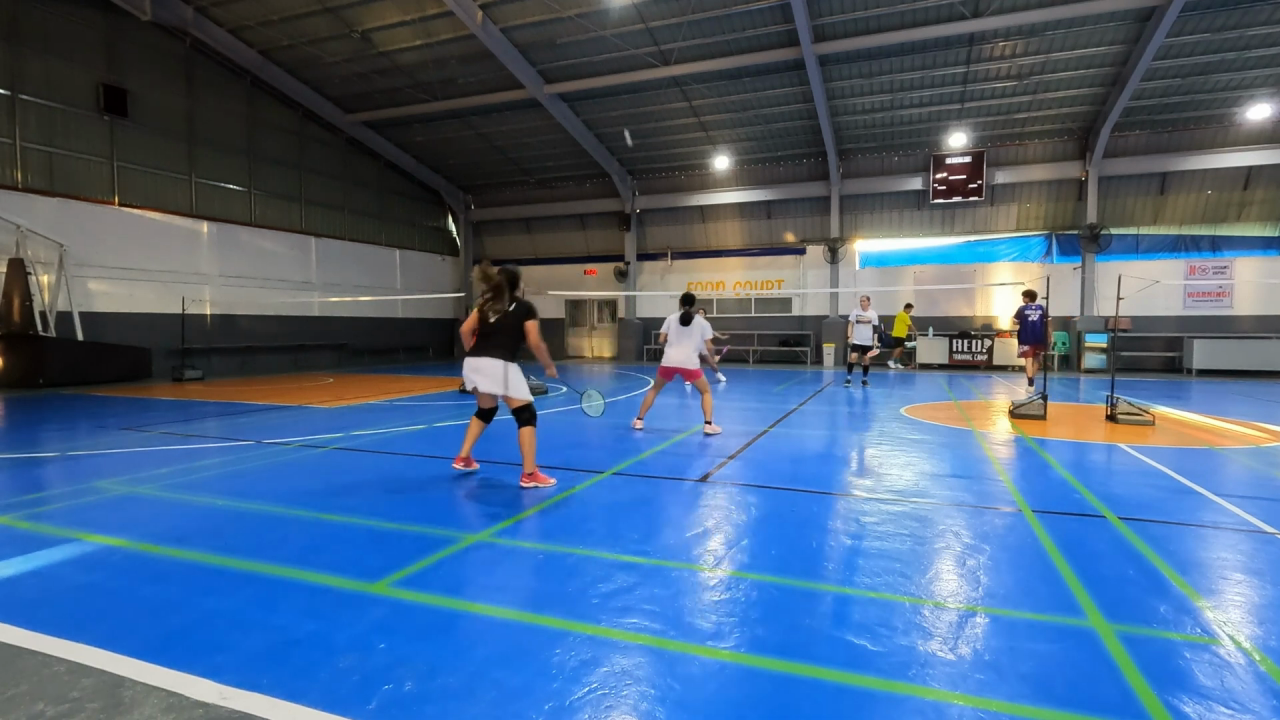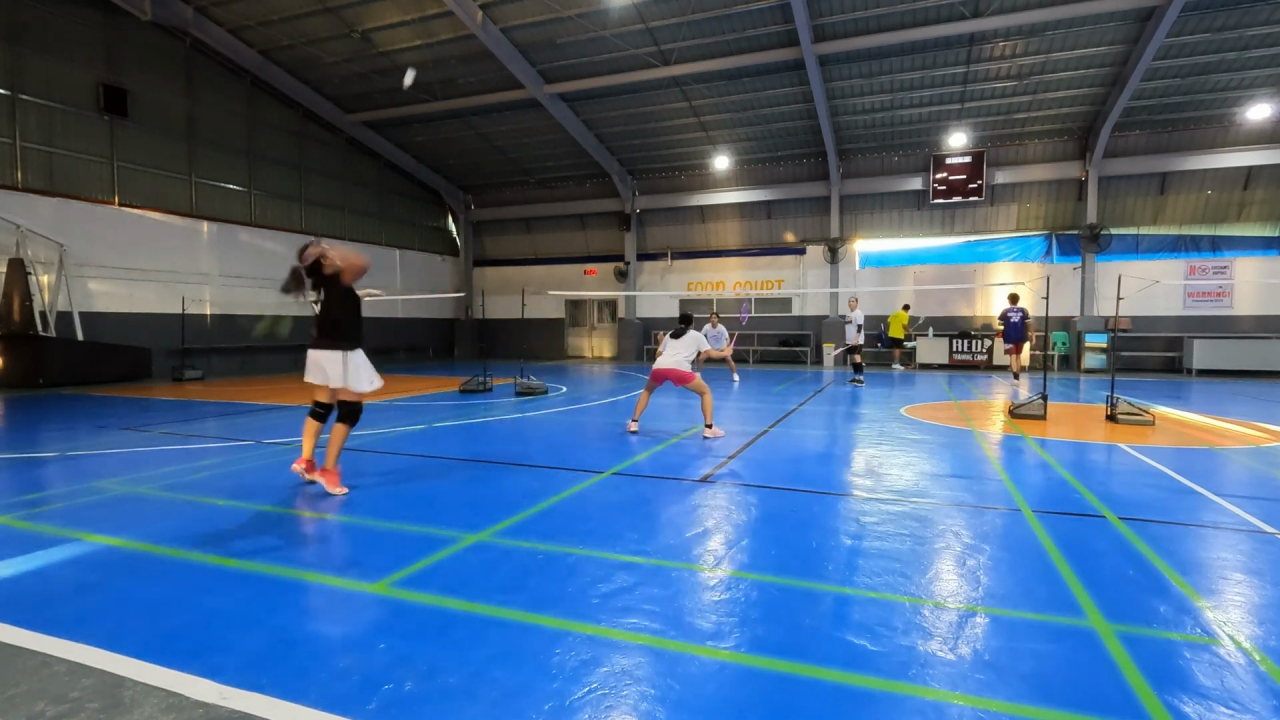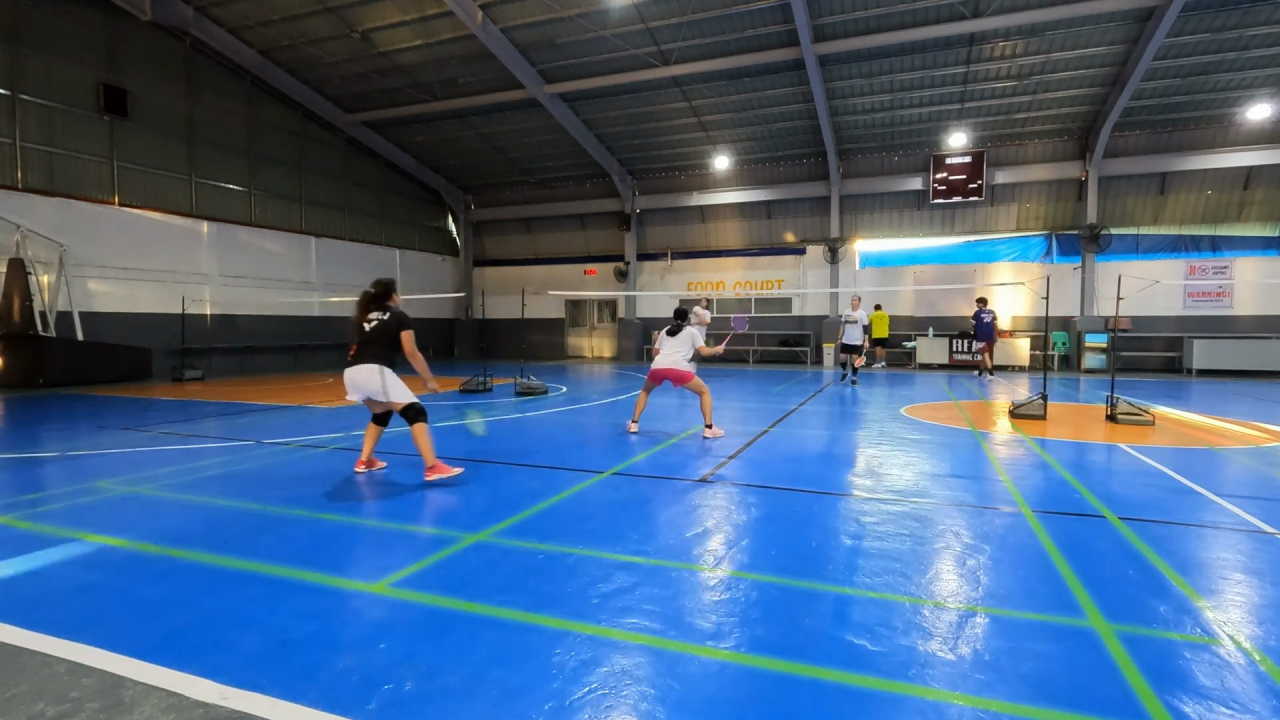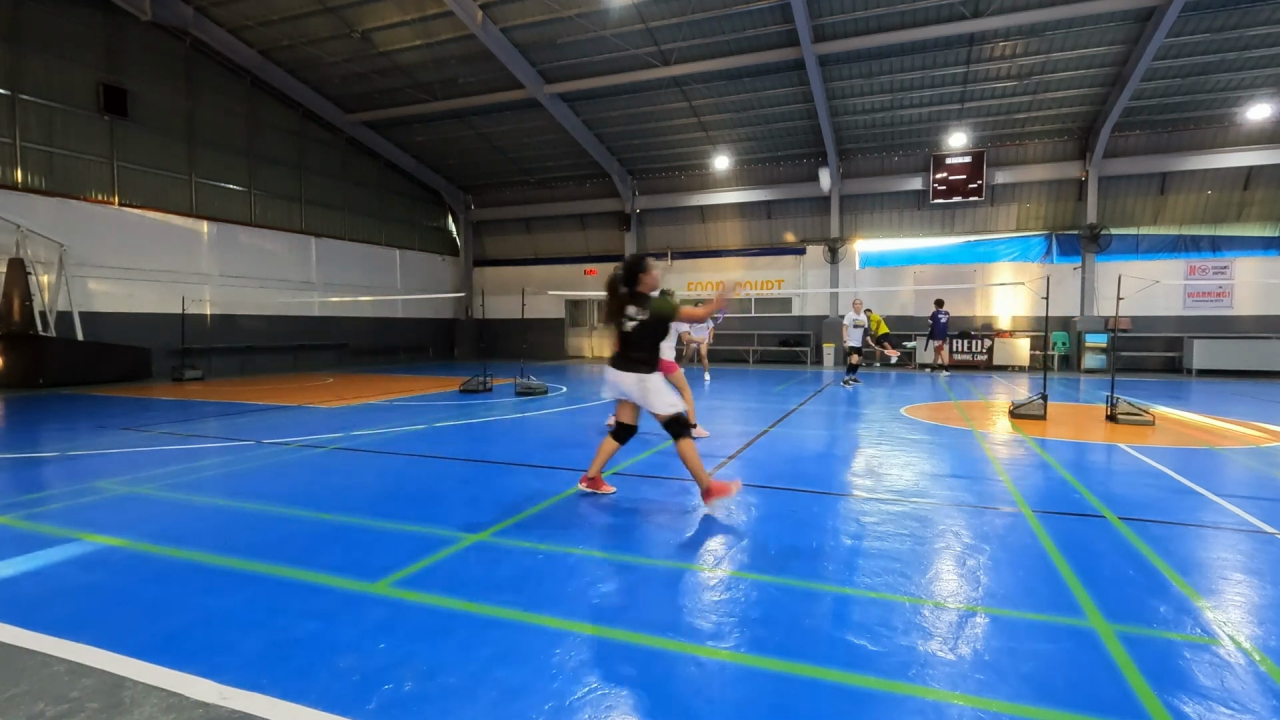
dt=1s
person 1, frame 1
left shoulder: (487, 302)
right shoulder: (524, 307)
left elbow: (465, 331)
right elbow: (535, 342)
left wrist: (474, 353)
right wrist: (549, 366)
left hip: (474, 363)
right hip: (500, 365)
left knee: (486, 411)
right knee: (526, 416)
left ankle: (463, 457)
right ankle: (530, 474)
person 1, frame 2
left shoulder: (328, 285)
right shoulder: (336, 283)
right elbow: (360, 265)
right wrist: (328, 252)
left hip: (320, 353)
right hip: (341, 355)
left knee: (321, 409)
right knee: (351, 412)
left ankle: (306, 461)
right ankle: (329, 470)
person 1, frame 3
left shoulder: (366, 317)
right shoulder: (400, 318)
right elbow: (411, 353)
right wrist: (429, 380)
left hip: (353, 372)
right hip: (376, 371)
left knee: (382, 413)
right knee: (415, 413)
left ankle: (365, 460)
right ankle: (433, 467)
person 1, frame 4
left shoulder: (626, 300)
right shoulder: (656, 308)
right elbow: (698, 315)
right wrist: (718, 302)
left hip: (621, 373)
right hip: (640, 377)
left knee: (624, 430)
right knee: (680, 426)
left ankle: (591, 478)
right ankle: (709, 488)
